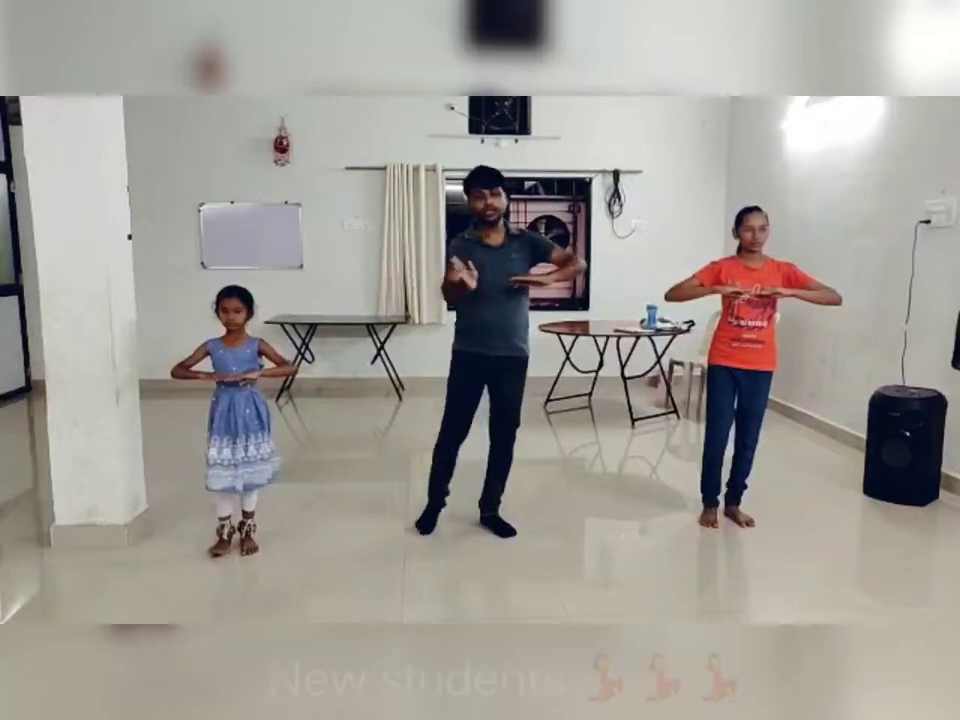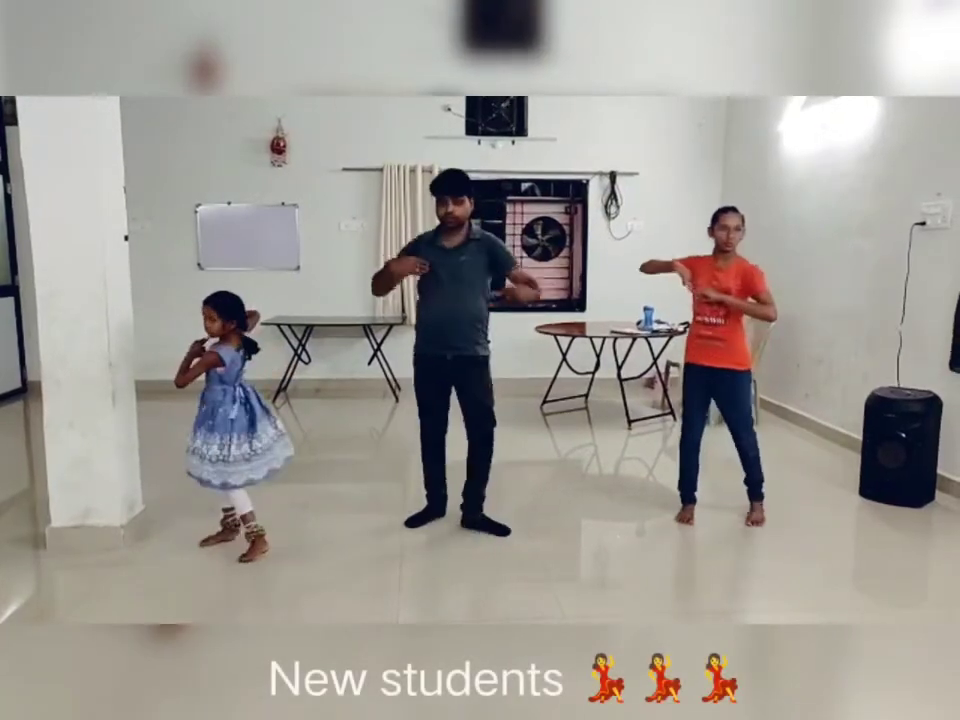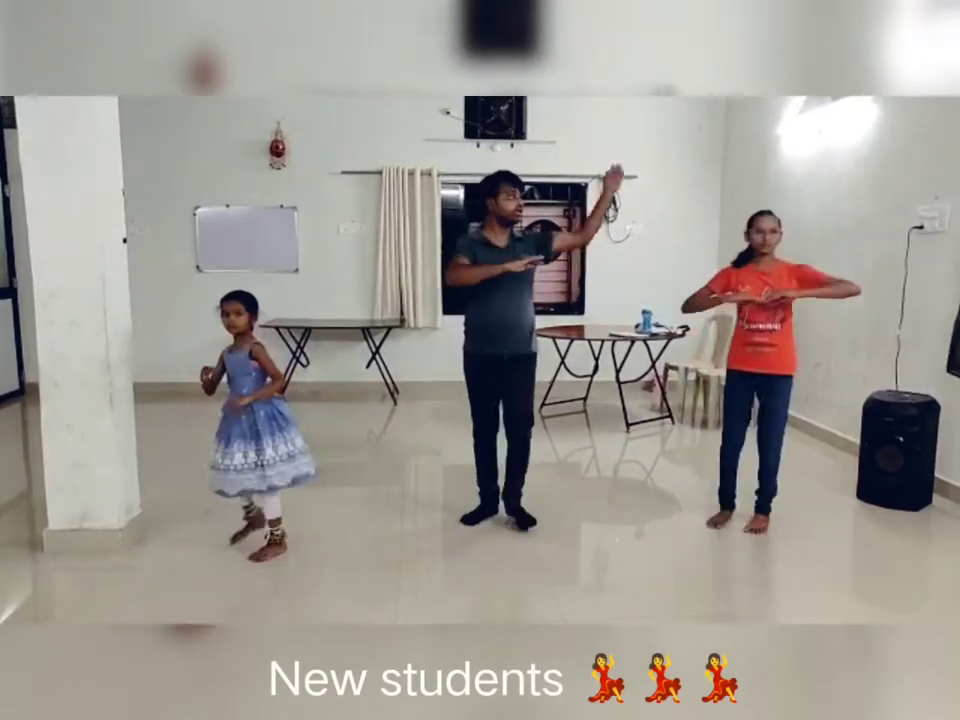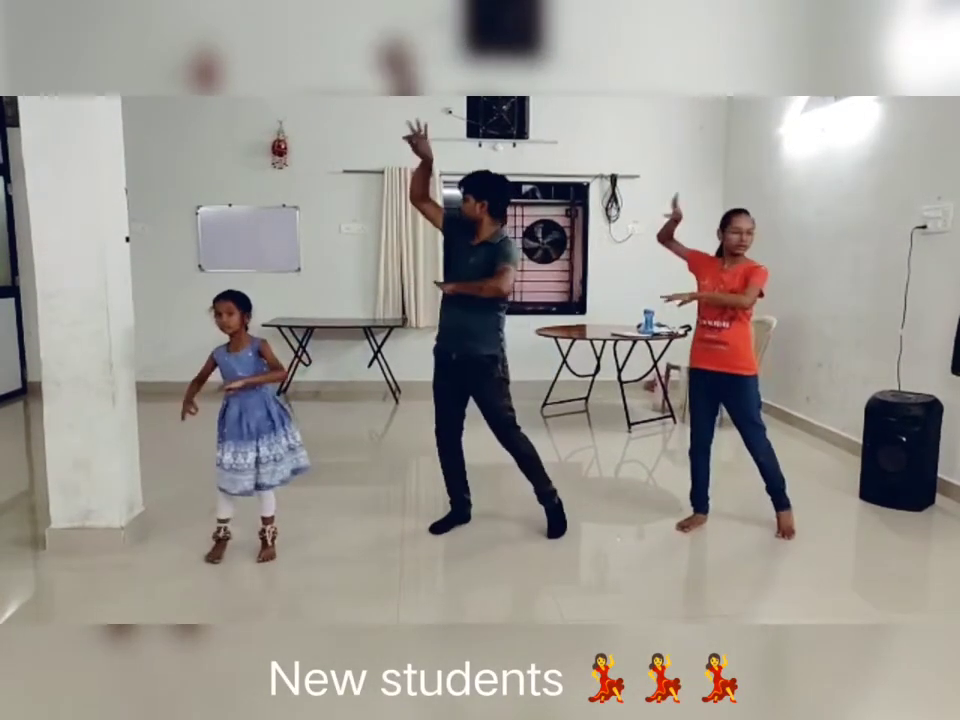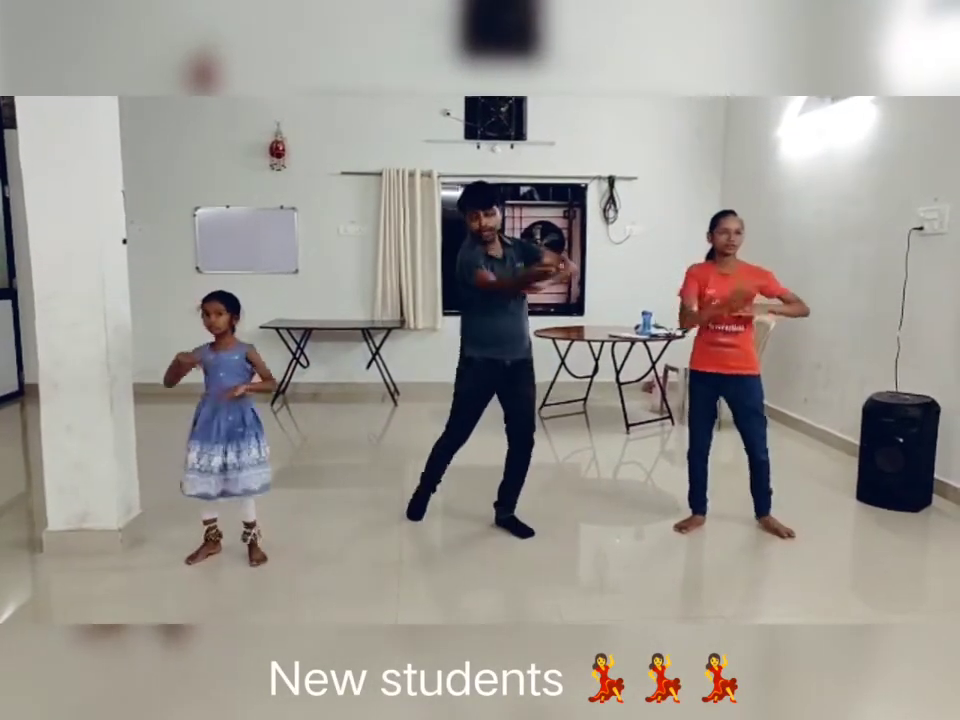
dt=1s
person 1, frame 1
left shoulder: (528, 240)
right shoulder: (461, 246)
left elbow: (574, 263)
right elbow: (449, 294)
left wrist: (551, 276)
right wrist: (462, 285)
left hip: (513, 356)
right hip: (470, 355)
left knee: (504, 436)
right knee: (453, 430)
left ankle: (490, 509)
right ankle: (434, 501)
person 1, frame 2
left shoulder: (490, 245)
right shoulder: (413, 245)
left elbow: (527, 283)
right elbow: (379, 287)
left wrist: (531, 291)
right wrist: (398, 269)
left hip: (472, 356)
right hip: (428, 357)
left knee: (482, 432)
right knee: (432, 432)
left ankle: (473, 509)
right ankle: (436, 502)
person 1, frame 3
left shoulder: (531, 241)
right shoulder: (468, 244)
left elbow: (581, 237)
right elbow: (454, 277)
left wrist: (606, 195)
right wrist: (507, 266)
left hip: (520, 355)
right hip: (480, 355)
left knee: (519, 430)
right knee: (484, 430)
left ankle: (514, 501)
right ankle: (488, 500)
person 1, frame 4
left shoulder: (503, 247)
right shoulder: (457, 232)
left elbow: (501, 287)
right elbow: (419, 199)
left wrist: (455, 288)
right wrist: (424, 160)
left hip: (483, 358)
right hip: (447, 355)
left knee: (507, 432)
right knee: (446, 435)
left ankle: (550, 500)
right ankle: (460, 507)
person 1, frame 5
left shoulder: (517, 248)
right shoulder: (468, 254)
left elbow: (567, 265)
right elbow: (494, 287)
left wrist: (538, 277)
right wrist: (535, 274)
left hip: (518, 361)
right hip: (477, 361)
left knee: (522, 439)
right knee: (456, 434)
left ankle: (505, 511)
right ankle: (425, 487)
person 2, frame 1
left shoulder: (783, 271)
right shoulder: (722, 268)
left elbow: (834, 298)
right elbow: (672, 295)
left wrist: (789, 292)
right wrist: (715, 289)
left hip: (760, 367)
right hip: (723, 364)
left knee: (747, 440)
right knee: (717, 436)
left ankle: (733, 503)
right ankle: (709, 503)
person 2, frame 2
left shoulder: (748, 272)
right shoulder: (695, 264)
left elbow: (770, 314)
right elbow: (646, 268)
left wrist: (722, 296)
right wrist: (673, 266)
left hip: (734, 367)
right hip: (697, 364)
left knee: (743, 434)
right knee: (691, 434)
left ankle: (756, 498)
right ankle: (687, 500)
person 2, frame 3
left shoulder: (796, 273)
right shoulder: (732, 274)
left elbow: (852, 289)
right elbow: (688, 307)
left wrist: (799, 293)
right wrist: (730, 297)
left hip: (778, 372)
right hip: (740, 369)
left knee: (770, 442)
right knee: (732, 439)
left ankle: (762, 509)
right ankle: (726, 503)
person 2, frame 4
left shoulder: (756, 271)
right shoulder: (704, 264)
left elbow: (743, 302)
right elbow: (664, 240)
left wrist: (697, 295)
right wrist: (675, 219)
left hip: (739, 373)
right hip: (702, 368)
left knee: (757, 442)
right knee: (699, 442)
left ankle: (783, 507)
right ankle: (700, 509)
person 2, frame 5
left shoulder: (757, 274)
right shoulder: (696, 274)
left elbow: (802, 308)
right elbow: (686, 323)
right wrist: (726, 299)
left hip: (744, 373)
right hip: (704, 372)
left knee: (757, 445)
right knee: (699, 444)
left ankle: (764, 513)
right ankle: (697, 511)
person 3, frame 1
left shoulder: (257, 346)
right shoulder: (211, 347)
left elbow: (290, 368)
right elbow: (177, 371)
left wrist: (258, 373)
right wrist: (205, 375)
left hip: (250, 412)
right hip: (223, 413)
left knee: (250, 471)
right knee: (223, 472)
left ankle: (247, 531)
right ankle: (225, 531)
person 3, frame 2
left shoulder: (215, 354)
right shoulder: (236, 342)
left elbow: (181, 381)
right elbow: (254, 315)
left wrist: (190, 354)
left hip: (227, 416)
right hip: (235, 411)
left knee: (229, 479)
right knee: (226, 477)
left ankle: (257, 536)
right ankle: (230, 526)
person 3, frame 3
left shoulder: (255, 349)
right shoulder: (226, 354)
left elbow: (280, 382)
right elbow: (209, 390)
left wrist: (249, 397)
right wrist: (206, 377)
left hip: (259, 420)
right hip: (236, 422)
left knee: (265, 482)
right knee: (237, 478)
left ankle: (277, 540)
right ankle: (254, 515)
person 3, frame 4
left shoulder: (259, 346)
right shoulder: (218, 354)
left elbow: (280, 373)
right elbow: (199, 379)
left wrist: (244, 381)
right wrist: (188, 399)
left hip: (263, 417)
right hip: (234, 420)
left knee: (267, 481)
right knee: (229, 481)
left ankle: (267, 538)
right ankle: (221, 537)
person 3, frame 5
left shoulder: (246, 351)
right shoulder: (202, 353)
left elbow: (270, 382)
right elbow: (168, 382)
left wrist: (246, 387)
right wrist: (178, 364)
left hip: (240, 423)
right hip: (210, 422)
left knee: (245, 485)
right knee: (206, 482)
left ankle: (252, 540)
right ankle: (211, 539)
